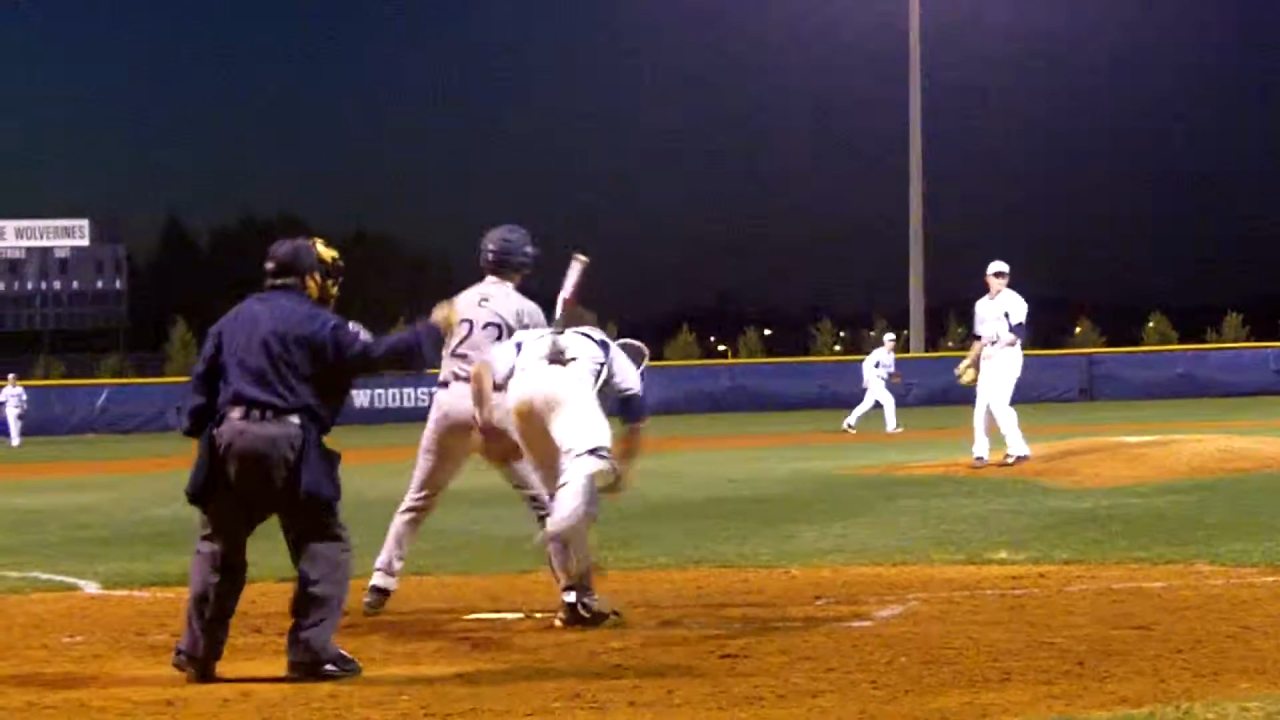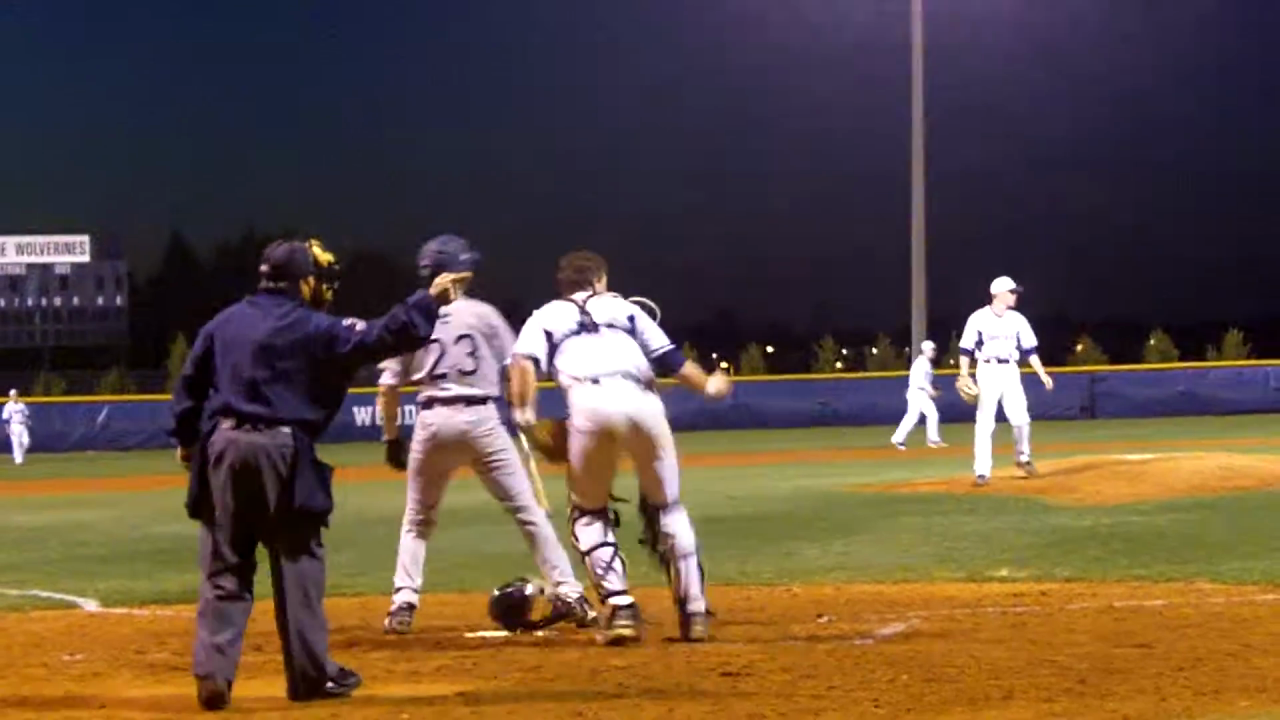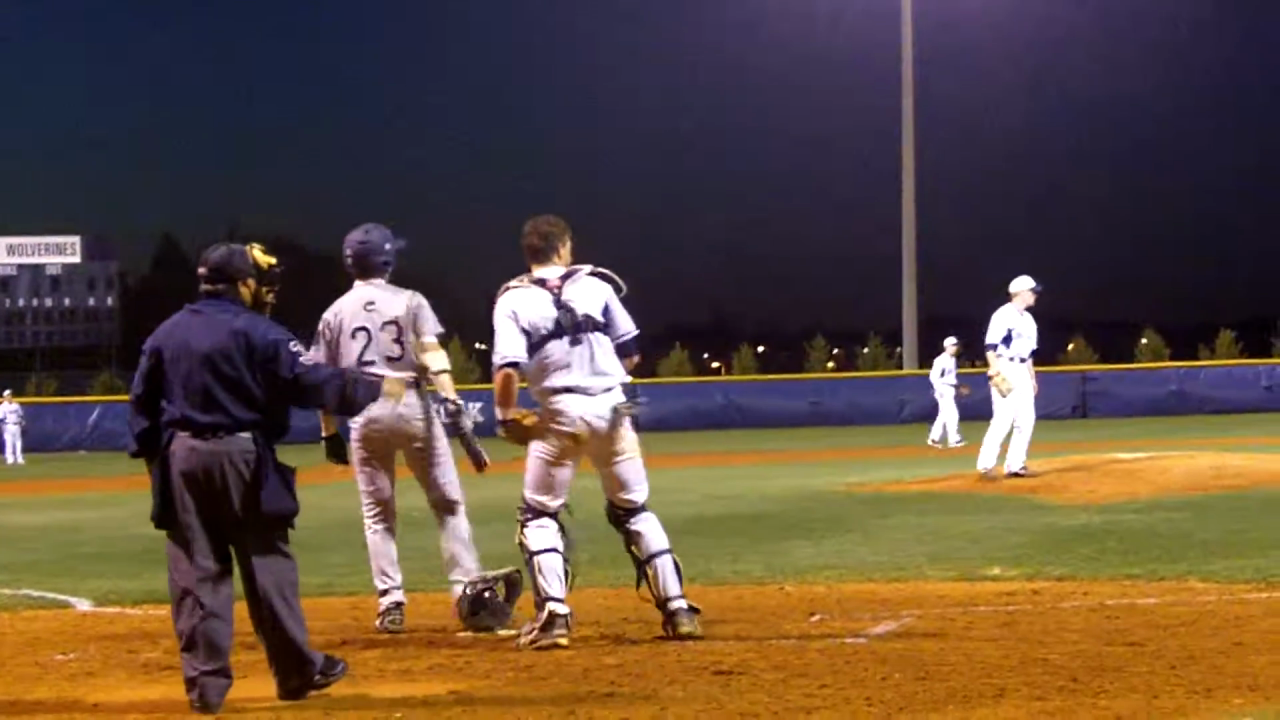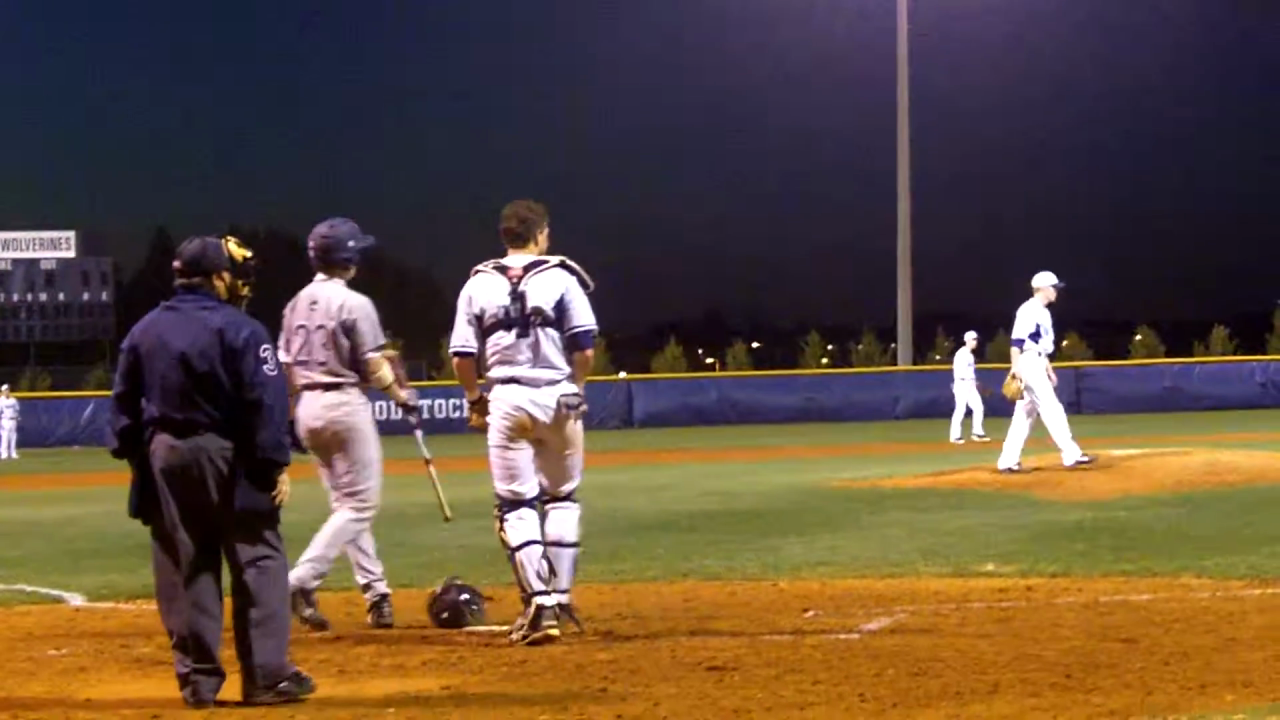
dt=0.4s
person 1, frame 1
left shoulder: (234, 318)
right shoulder: (319, 324)
left elbow: (202, 381)
right elbow: (379, 354)
left wrist: (201, 432)
right wrist: (432, 328)
left hip: (231, 435)
right hip: (289, 440)
left knee: (217, 546)
right knee: (321, 547)
left ankle: (198, 654)
right ankle: (311, 654)
person 1, frame 2
left shoulder: (223, 323)
right shoulder: (313, 329)
left elbow: (189, 385)
right elbow: (378, 337)
left wrist: (187, 437)
right wrist: (427, 300)
left hip: (222, 446)
right hip: (281, 451)
left knee: (223, 566)
right knee: (296, 562)
left ankle: (212, 672)
right ankle: (311, 674)
person 1, frame 3
left shoulder: (166, 333)
right shoulder: (259, 334)
left elbow: (143, 401)
right elbow: (316, 382)
left wrist: (153, 454)
right wrist: (374, 387)
left hip: (183, 459)
right hip: (243, 457)
left knee: (196, 575)
right knee: (271, 568)
left ankle: (206, 682)
right ankle: (298, 671)
person 1, frame 4
left shoulder: (144, 329)
right shoulder: (240, 329)
left elbow: (124, 401)
right elbow: (266, 402)
left wrist: (134, 454)
right wrist: (278, 463)
left hip: (165, 456)
right hip: (226, 455)
left knee: (183, 570)
right knee: (258, 560)
left ankle: (197, 678)
right ankle: (266, 672)
person 2, frame 1
left shoulder: (462, 300)
right shoulder: (527, 310)
left hip: (448, 399)
left knee: (418, 500)
right knee: (541, 494)
left ankle: (381, 584)
person 2, frame 2
right shoulder: (483, 314)
left elbow: (389, 387)
left wrist: (391, 438)
left hip: (432, 421)
right hip: (481, 418)
left knee: (418, 520)
right knee: (528, 511)
left ankle: (404, 603)
right ankle: (569, 596)
person 2, frame 3
left shoulder: (335, 313)
right shoulder: (409, 301)
right elbow: (433, 353)
left wrist: (330, 432)
right wrist: (451, 399)
left hip: (364, 412)
right hip: (412, 406)
left knee: (378, 513)
right knee: (447, 501)
left ankle: (391, 604)
right ankle: (467, 589)
person 2, frame 4
left shoulder: (297, 303)
right shoulder: (354, 303)
left elbow: (285, 365)
right elbow: (373, 366)
left wrist: (288, 420)
right wrist: (404, 397)
left hip: (306, 408)
right hip: (345, 404)
left knee: (352, 502)
right knee: (358, 505)
left ankle: (377, 596)
right ankle: (300, 583)
person 3, frame 1
left shoulder: (524, 340)
right shoulder: (604, 345)
left elbow: (482, 370)
right elbow: (634, 409)
left wrist: (486, 419)
right wrist: (625, 459)
left hip: (520, 392)
right hip: (566, 382)
left knee: (562, 489)
right knee: (589, 465)
left ankle: (578, 601)
person 3, frame 2
left shoulder: (545, 317)
right shoulder: (624, 308)
left elbow: (522, 364)
right elbow: (672, 362)
left wrist: (526, 417)
right wrist: (707, 385)
left hip: (591, 408)
right hip: (641, 402)
left knee: (590, 516)
right knee: (667, 509)
left ankle: (620, 609)
right ankle: (694, 612)
person 3, frame 3
left shoulder: (512, 300)
right shoulder: (596, 285)
left elbow: (507, 371)
right elbow: (630, 355)
left wrist: (508, 416)
left hip: (558, 414)
right hip: (609, 408)
left knee: (539, 516)
right knee: (633, 511)
left ankle: (553, 616)
right ankle: (676, 610)
person 3, frame 4
left shoulder: (478, 284)
right shoulder: (562, 277)
left elbow: (462, 358)
right elbow: (584, 350)
left wrist: (474, 399)
left hip: (507, 401)
right hip: (558, 399)
left knee: (516, 506)
right knee: (561, 499)
left ankle: (540, 606)
right ankle: (558, 598)
person 4, frame 1
left shoulder: (1013, 299)
right shoulder: (981, 304)
left elbow: (1017, 331)
left wrist: (996, 348)
right wrist: (970, 359)
left hip: (1008, 356)
right hip: (988, 357)
left knee: (998, 403)
right knee: (982, 404)
left ankle: (1018, 450)
right ankle: (981, 453)
person 4, frame 2
left shoulder: (1018, 320)
right shoulder: (978, 318)
left elbow: (1029, 349)
right elbow: (965, 349)
left wrist: (1042, 373)
right wrist: (964, 374)
left hip: (1010, 371)
right hip: (988, 371)
left knee: (1019, 417)
right knee: (985, 422)
left ankle: (1023, 457)
right ankle: (982, 471)
person 4, frame 3
left shoulder: (1029, 319)
right shoulder: (1003, 315)
right elbow: (991, 345)
left wrist: (1032, 377)
right wrist: (994, 367)
left hip: (1023, 372)
right hip: (1005, 371)
left knee: (1026, 419)
right knee: (1003, 419)
left ankle: (1015, 465)
right ankle: (986, 464)
person 4, frame 4
left shoulder: (1044, 312)
right shoulder: (1028, 310)
right elbow: (1016, 340)
left wrist: (1049, 370)
right wrist: (1015, 366)
left hip: (1037, 366)
right hip: (1028, 364)
left knee: (1024, 415)
right knee: (1052, 409)
left ankle: (1008, 461)
right ankle: (1072, 455)
